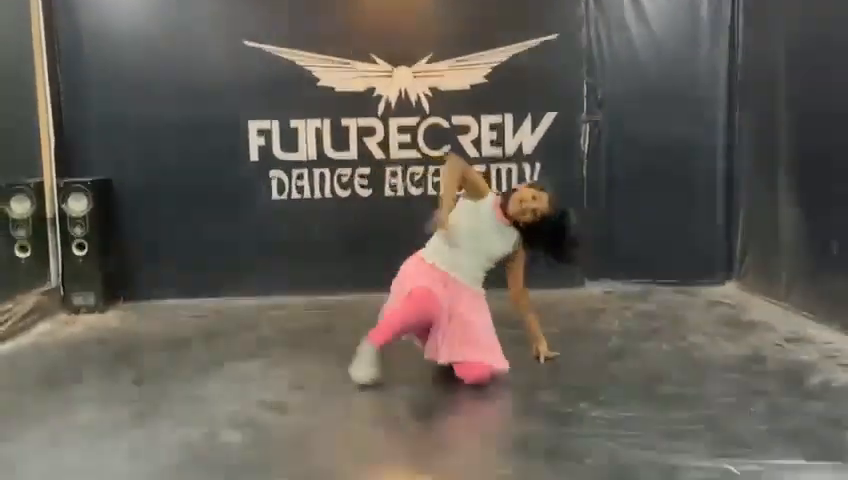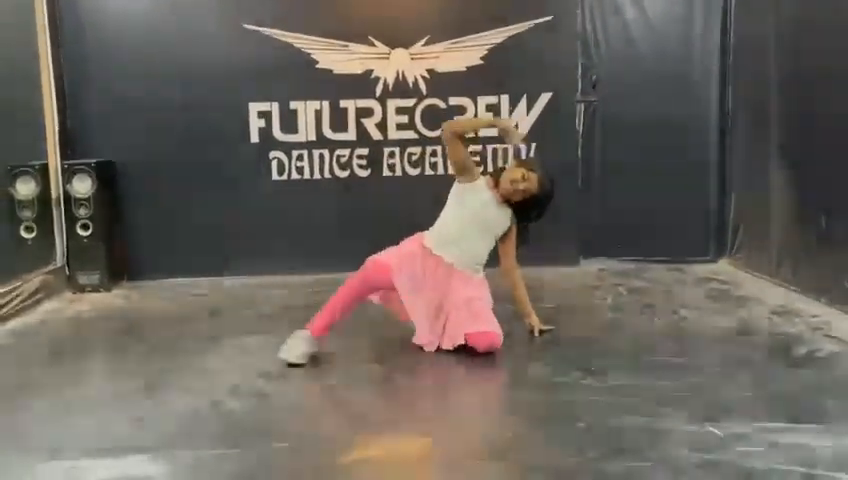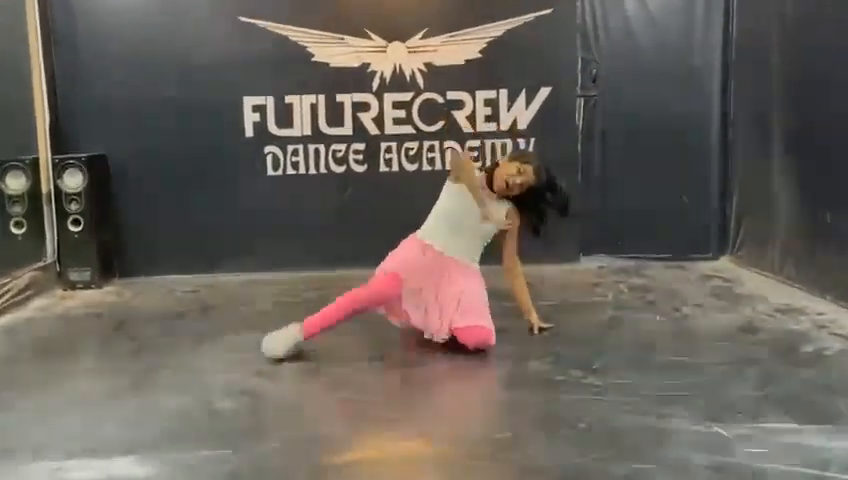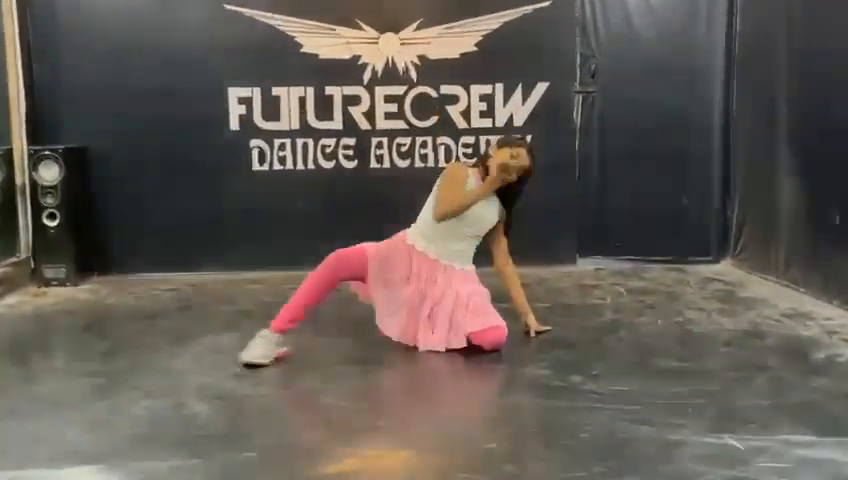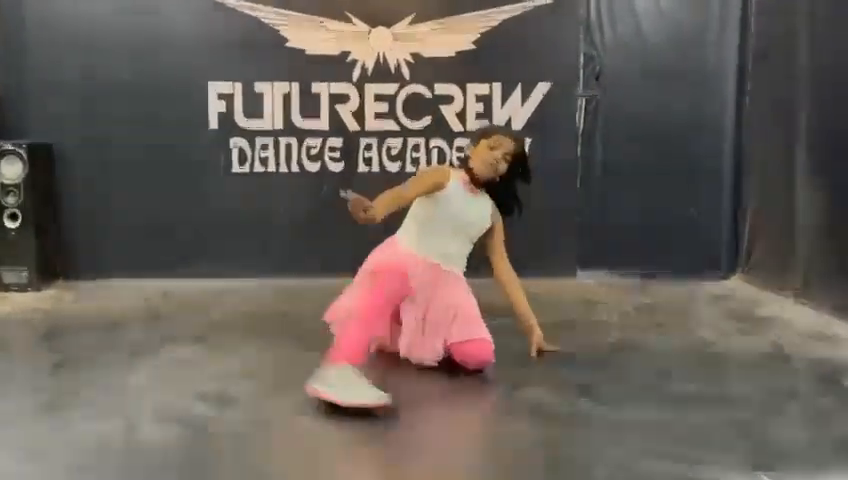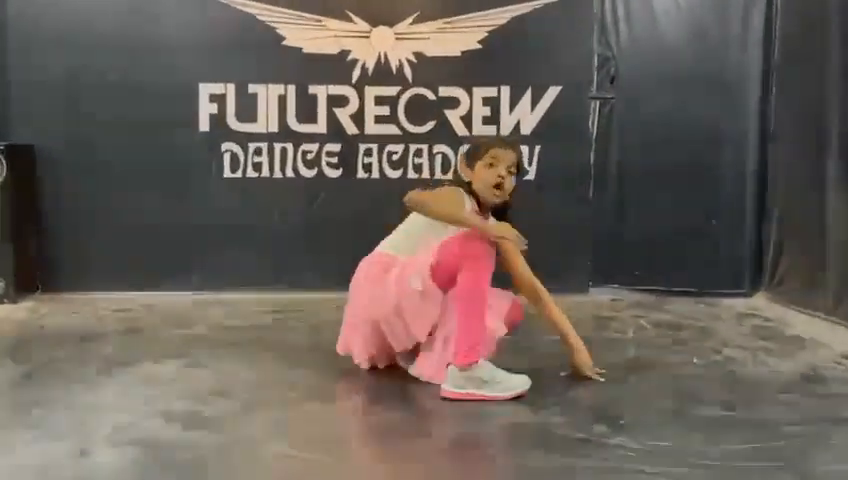
dt=0.3s
person 1, frame 1
left shoulder: (515, 242)
right shoulder: (480, 196)
left elbow: (518, 292)
right elbow: (455, 163)
left wrist: (539, 341)
right wrist: (446, 208)
left hip: (464, 294)
right hip: (428, 272)
left knee: (477, 374)
right knee: (424, 307)
left ankle: (451, 347)
right ankle: (373, 343)
person 1, frame 2
left shoulder: (511, 218)
right shoulder: (471, 179)
left elbow: (510, 267)
right elbow: (449, 130)
left wrist: (530, 315)
right wrist: (498, 124)
left hip: (465, 279)
right hip: (427, 256)
left knee: (488, 343)
right knee: (374, 271)
left ankle: (454, 321)
right ankle: (310, 335)
person 1, frame 3
left shoulder: (511, 213)
right shoulder: (467, 178)
left elbow: (511, 263)
right elbow: (457, 158)
left wrist: (530, 314)
right wrist: (484, 204)
left hip: (462, 272)
right hip: (423, 253)
left knee: (479, 339)
right knee: (382, 290)
left ankle: (442, 318)
right ankle: (299, 332)
person 1, frame 4
left shoulder: (499, 209)
right shoulder: (458, 173)
left elbow: (503, 263)
right elbow: (441, 212)
left wrist: (527, 315)
right wrist: (484, 189)
left hip: (454, 276)
right hip: (411, 254)
left knee: (495, 337)
right knee: (342, 261)
left ankle: (439, 321)
right ankle: (274, 335)
person 1, frame 5
left shoulder: (490, 212)
right shoulder: (441, 176)
left elbow: (503, 270)
right elbow: (397, 195)
left wrist: (532, 328)
right wrist: (372, 211)
left hip: (446, 280)
right hip: (402, 259)
left knee: (478, 357)
right knee: (395, 279)
right ankle: (339, 370)
person 1, frame 6
left shoulder: (494, 222)
right shoulder: (454, 200)
left elbow: (532, 288)
right elbow: (414, 198)
right wrist: (481, 227)
left hip: (422, 292)
right hip: (385, 282)
left knee: (511, 311)
right knee: (477, 248)
left ankle: (422, 345)
right ankle: (467, 370)
